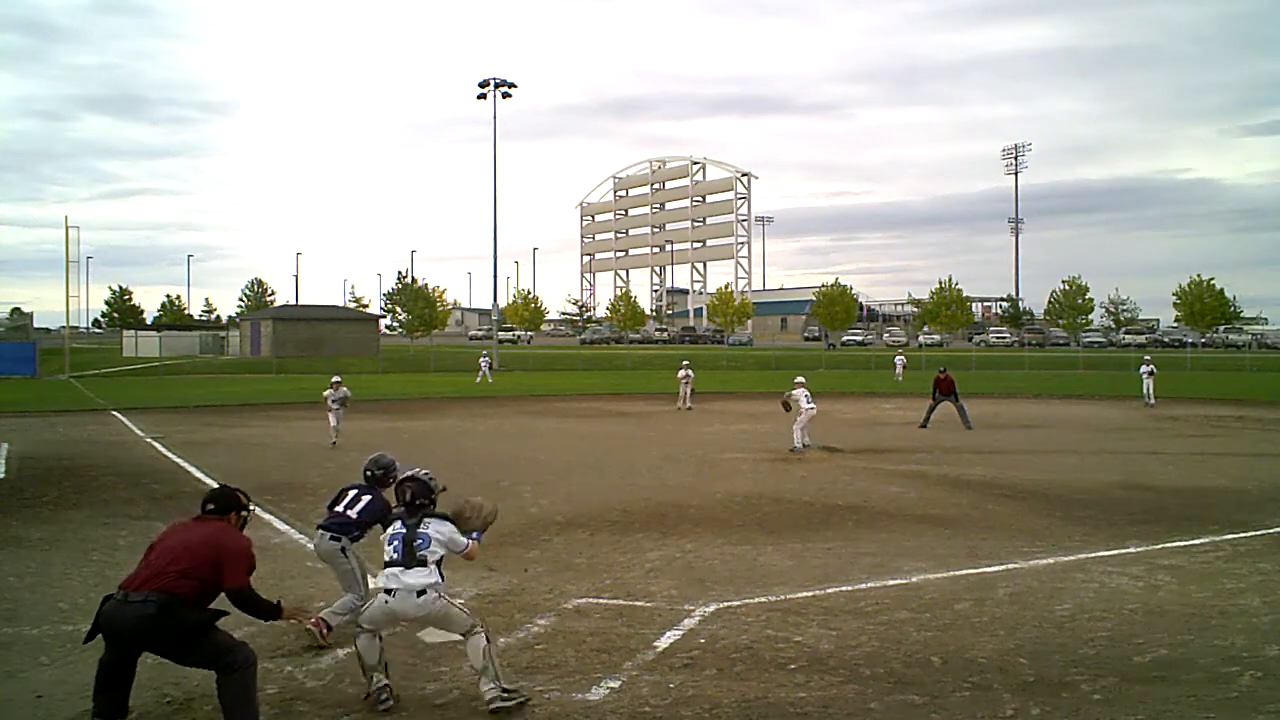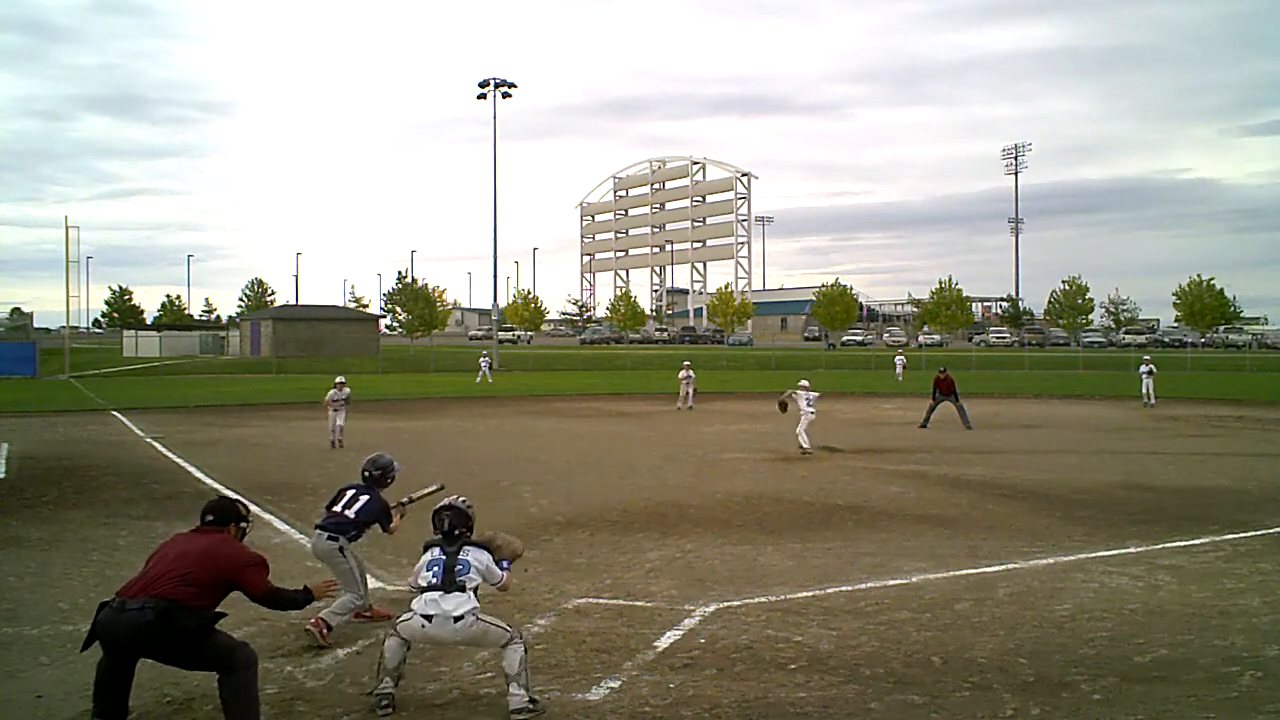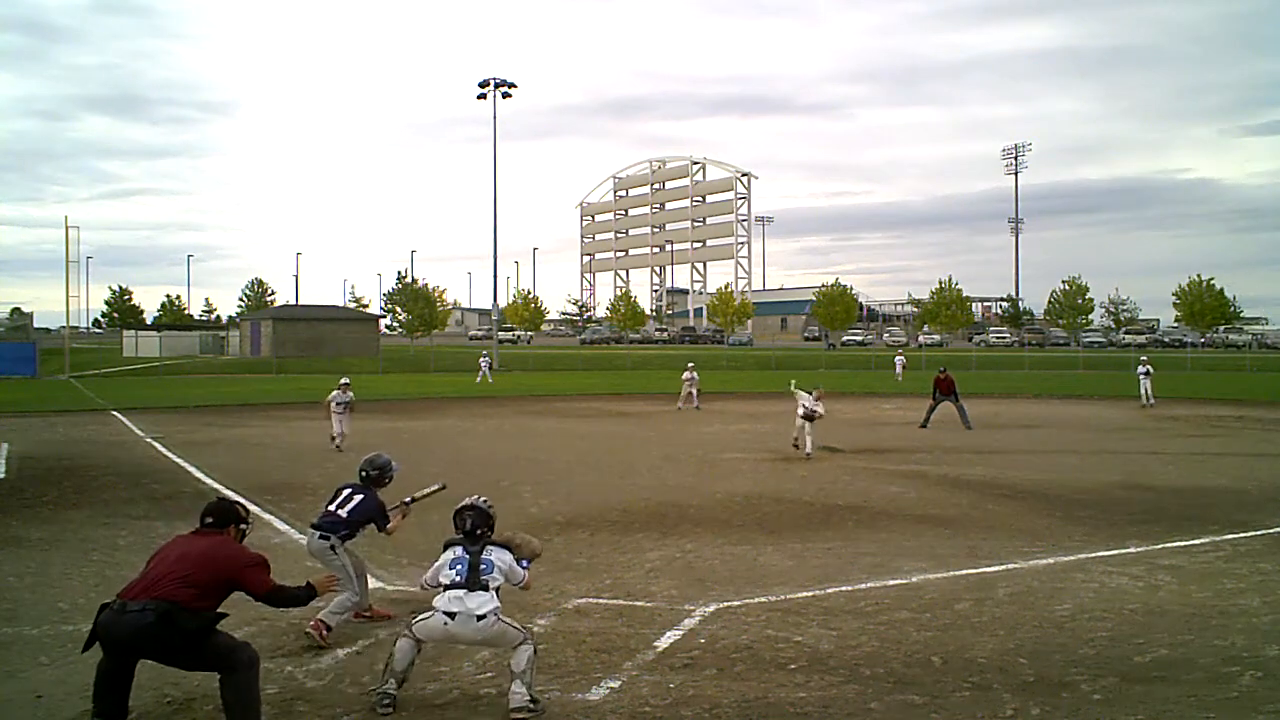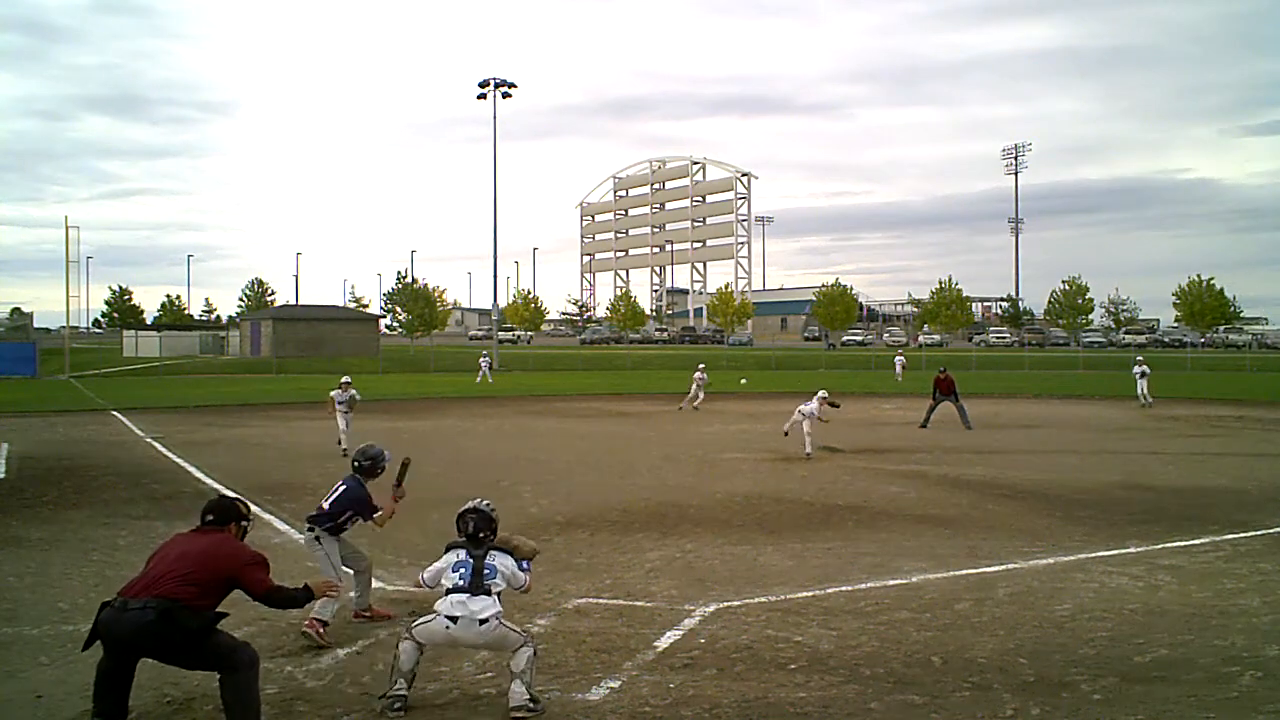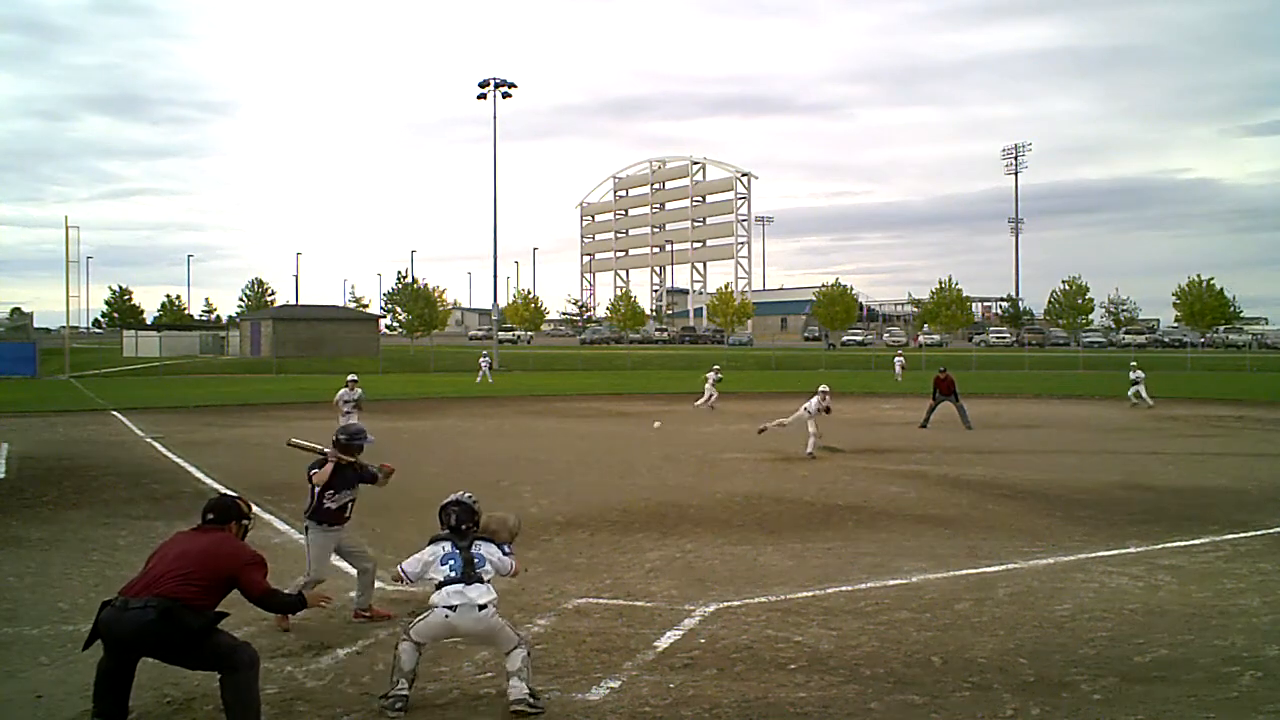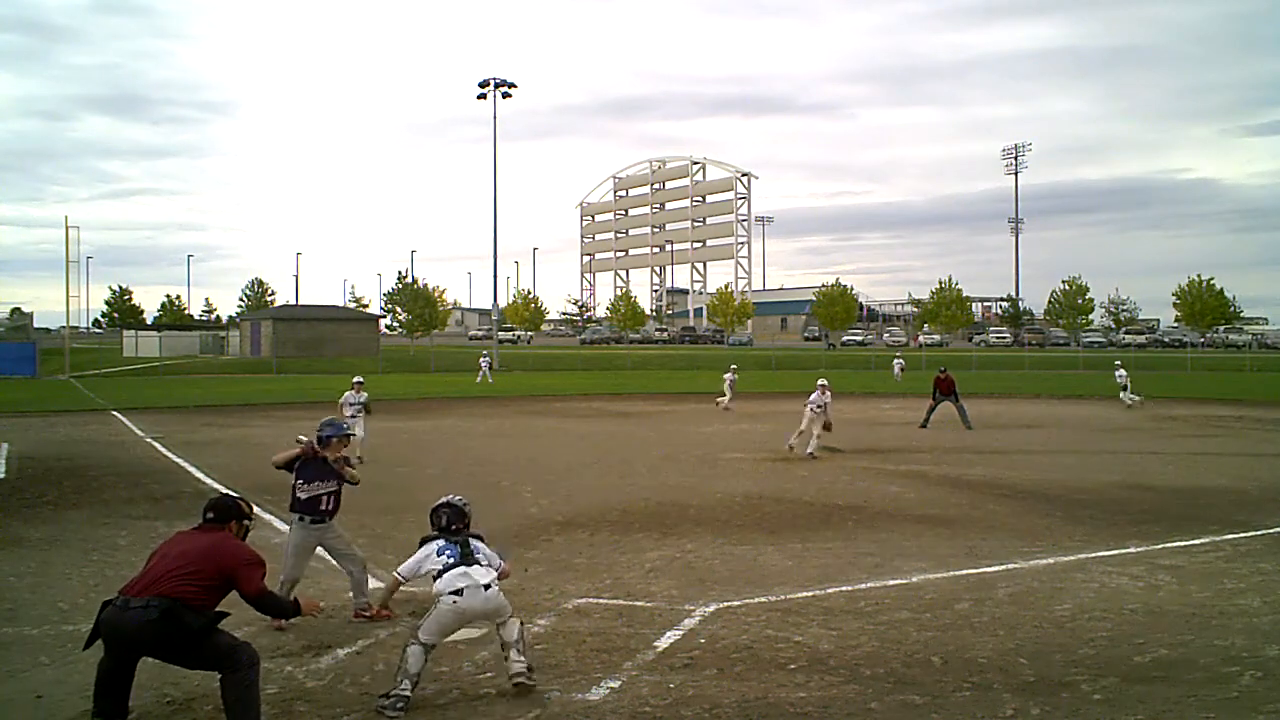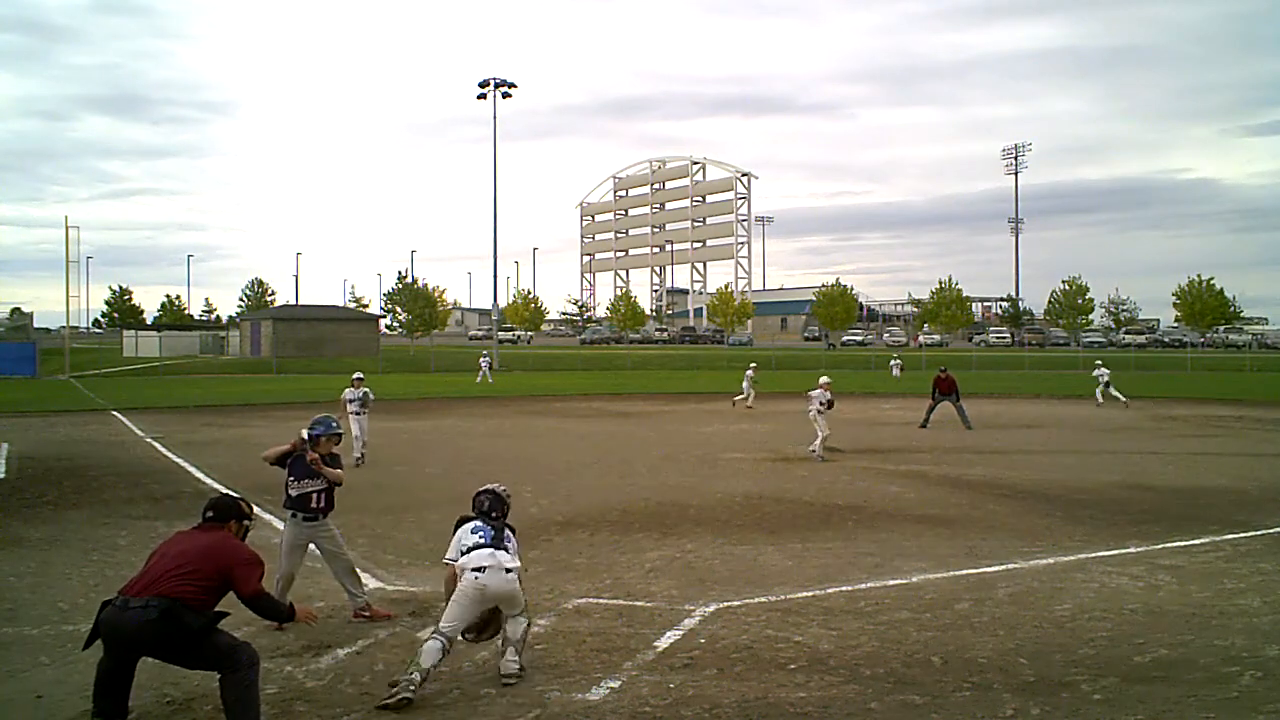
dt=0.2s
person 1, frame 1
left shoulder: (175, 529)
right shoulder: (233, 540)
right elbow: (240, 595)
right wrist: (278, 611)
left hip: (114, 612)
right hip: (158, 617)
left knee: (119, 653)
right knee: (239, 660)
person 1, frame 2
left shoulder: (175, 541)
right shoulder: (235, 552)
right elbow: (268, 596)
right wrist: (308, 595)
left hip: (112, 619)
right hip: (153, 624)
left knee: (118, 654)
right knee: (240, 660)
person 1, frame 3
left shoulder: (175, 543)
right shoulder: (235, 553)
right elbow: (271, 595)
right wrist: (311, 590)
left hip: (112, 621)
right hip: (154, 625)
left knee: (119, 653)
right knee: (242, 660)
person 1, frame 4
left shoulder: (175, 541)
right shoulder: (236, 551)
right elbow: (269, 595)
right wrist: (309, 593)
left hip: (114, 619)
right hip: (155, 624)
left knee: (118, 654)
right knee: (241, 660)
person 1, frame 5
left shoulder: (175, 540)
right shoulder: (237, 550)
right elbow: (263, 597)
right wrist: (302, 600)
left hip: (114, 618)
right hip: (156, 622)
left knee: (118, 654)
right knee: (241, 660)
person 1, frame 6
left shoulder: (176, 539)
right shoulder: (237, 550)
right elbow: (259, 598)
right wrist: (296, 607)
left hip: (115, 618)
right hip: (157, 622)
left knee: (119, 654)
right knee: (242, 660)
person 1, frame 7
left shoulder: (176, 539)
right shoulder: (236, 550)
right elbow: (255, 599)
right wrist: (290, 613)
left hip: (114, 617)
right hip: (157, 622)
left knee: (118, 655)
right knee: (241, 660)
person 2, frame 1
left shoulder: (395, 528)
right shoulder: (441, 525)
right elbow: (470, 553)
right wrist: (475, 534)
left hip: (392, 597)
right hip: (426, 597)
left knee: (366, 629)
right knee: (474, 630)
left ankle: (380, 688)
right ankle: (494, 692)
person 2, frame 2
left shoulder: (430, 554)
right shoulder: (480, 554)
left elbow: (414, 584)
right elbow: (504, 585)
right wrist: (506, 562)
left hip: (426, 624)
right hip: (464, 624)
left knee: (397, 634)
right knee: (513, 640)
left ankle: (384, 694)
right ankle: (519, 702)
person 2, frame 3
left shoulder: (450, 553)
right shoulder: (501, 554)
left elbow: (426, 584)
right elbow: (525, 583)
right wrist: (523, 561)
left hip: (446, 622)
right hip: (484, 624)
left knee: (410, 634)
right knee: (524, 641)
left ankle: (386, 695)
right ankle: (521, 700)
person 2, frame 4
left shoulder: (451, 556)
right shoulder: (503, 559)
left elbow: (422, 582)
right elbow: (525, 586)
right wrist: (525, 562)
left hip: (448, 625)
right hip: (485, 627)
left knee: (411, 636)
right knee: (525, 644)
left ankle: (397, 697)
right ankle: (520, 700)
person 2, frame 5
left shoulder: (434, 549)
right shoulder: (487, 547)
left elbow: (399, 574)
right elbow: (513, 570)
left wrist: (396, 577)
right wrist: (505, 547)
left hip: (445, 615)
right hip: (482, 616)
left knee: (410, 639)
right knee: (515, 647)
left ankle: (398, 697)
right ankle: (520, 696)
person 2, frame 6
left shoulder: (429, 548)
right shoulder: (478, 544)
left elbow: (396, 579)
right elbow: (503, 572)
left wrist: (383, 602)
left hip: (454, 601)
right hip: (488, 595)
left knee: (421, 641)
right knee: (508, 618)
left ankle: (400, 696)
right ankle: (518, 668)
person 2, frame 7
left shoulder: (464, 529)
right shoulder: (507, 533)
left elbow: (451, 569)
left wrist: (449, 600)
left hip: (473, 579)
right hip: (506, 579)
left knee: (443, 634)
right knee: (518, 614)
left ankle: (409, 686)
right ankle: (511, 667)
person 3, frame 1
left shoulder: (351, 488)
right shoulder: (381, 503)
left elbow: (330, 510)
left hip: (320, 539)
right hip: (337, 545)
left knee: (359, 569)
right knee: (355, 594)
left ankle: (362, 609)
right ankle: (321, 623)
person 3, frame 2
left shoulder: (349, 488)
right shoulder: (379, 503)
right elbow: (390, 529)
right wrist: (398, 514)
left hip: (319, 538)
right hip: (335, 544)
left knee: (358, 569)
right knee: (355, 594)
left ankle: (363, 609)
right ankle: (321, 623)
person 3, frame 3
left shoulder: (347, 488)
right shoulder: (375, 503)
right elbow: (389, 530)
right wrist: (400, 514)
left hip: (318, 538)
right hip: (329, 543)
left knee: (357, 567)
right knee: (350, 592)
left ankle: (363, 608)
right ankle: (319, 625)
person 3, frame 4
left shoulder: (351, 482)
right shoulder: (358, 491)
right elbow: (379, 521)
right wrist: (393, 500)
left hip: (332, 536)
right hip: (321, 536)
left knee: (363, 563)
right knee: (337, 580)
left ankle: (363, 608)
right ankle: (314, 624)
person 3, frame 5
left shoulder: (356, 467)
right shoulder: (324, 464)
left elbow: (379, 482)
right elbow: (318, 482)
left wrist: (385, 474)
right wrist: (332, 461)
left hip: (339, 530)
right hip: (318, 529)
left knee: (368, 564)
right knee: (316, 575)
left ankle: (363, 609)
right ankle: (284, 610)
person 3, frame 6
left shoulder: (342, 461)
right shoulder: (302, 460)
left elbow: (355, 479)
right elbow: (275, 461)
left wrist: (340, 466)
right wrist: (300, 451)
left hip: (327, 526)
right hip: (302, 526)
left knee: (357, 564)
right knee: (291, 574)
left ankle: (363, 608)
person 3, frame 7
left shoulder: (332, 459)
right shoulder: (294, 457)
left elbow: (340, 479)
right elbow: (266, 456)
left wrist: (320, 467)
right wrist: (291, 447)
left hip: (322, 524)
right hip: (296, 523)
left knee: (344, 565)
right knee: (286, 571)
left ankle: (362, 607)
